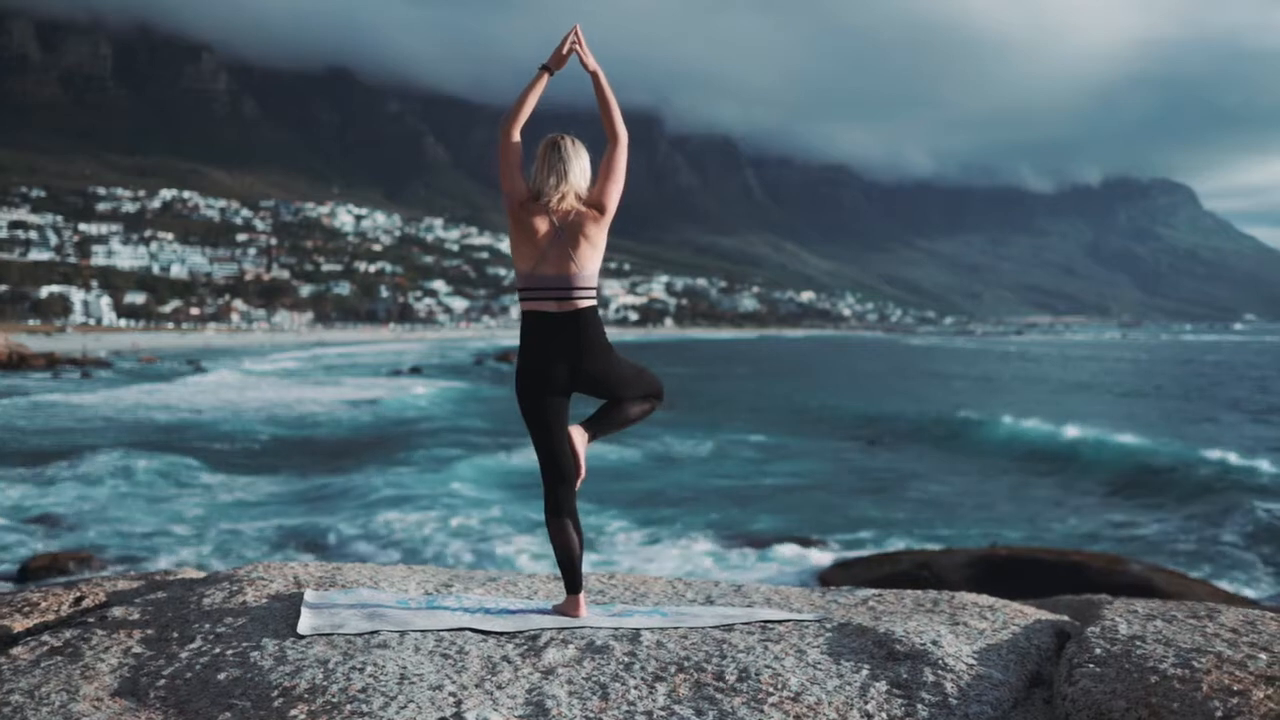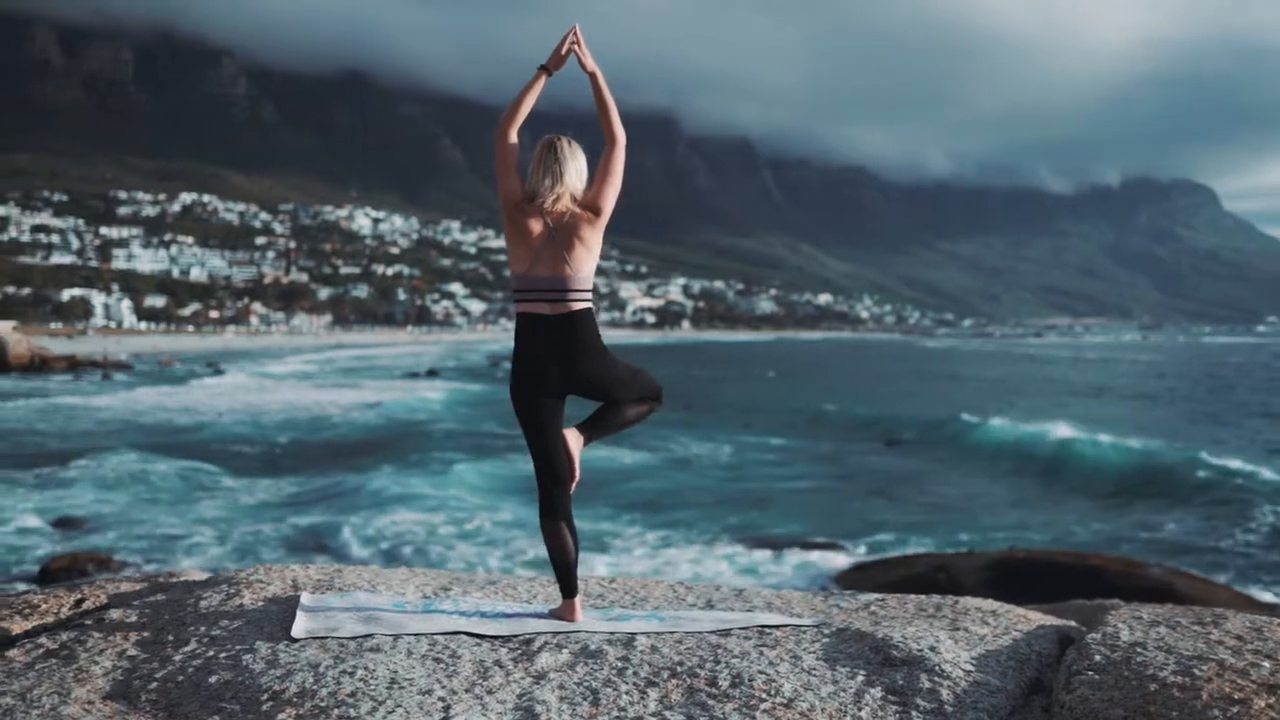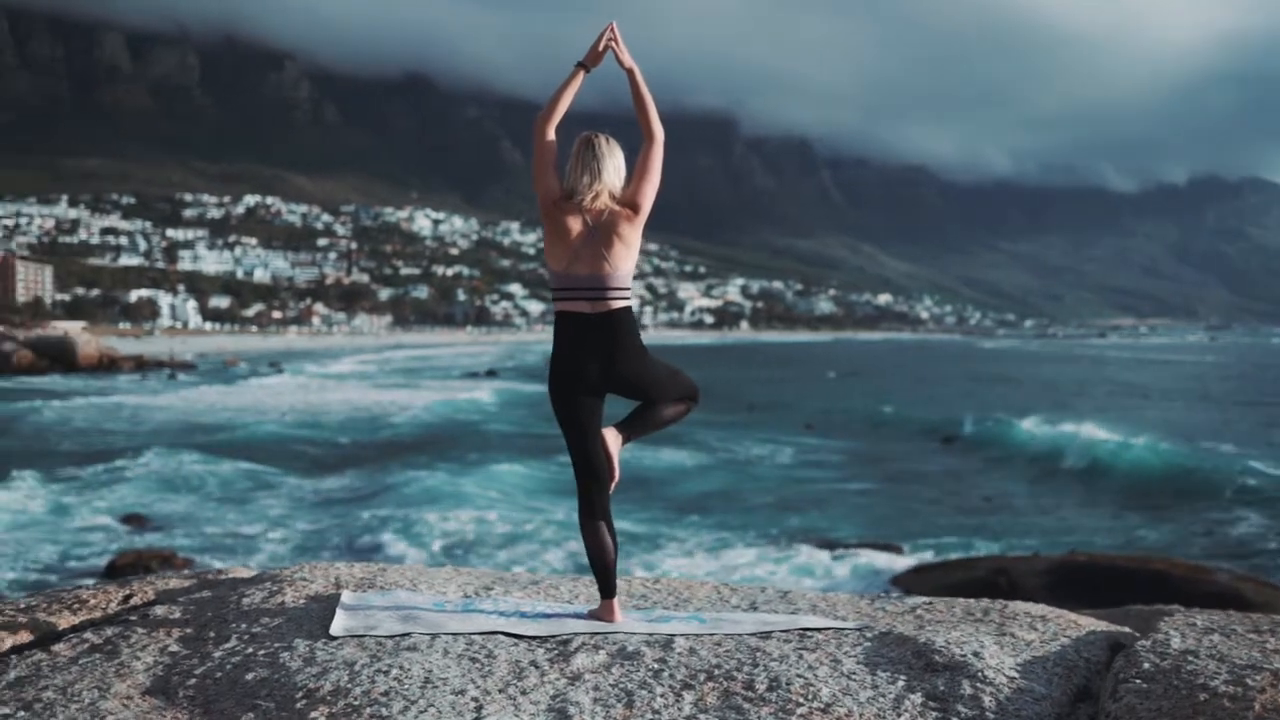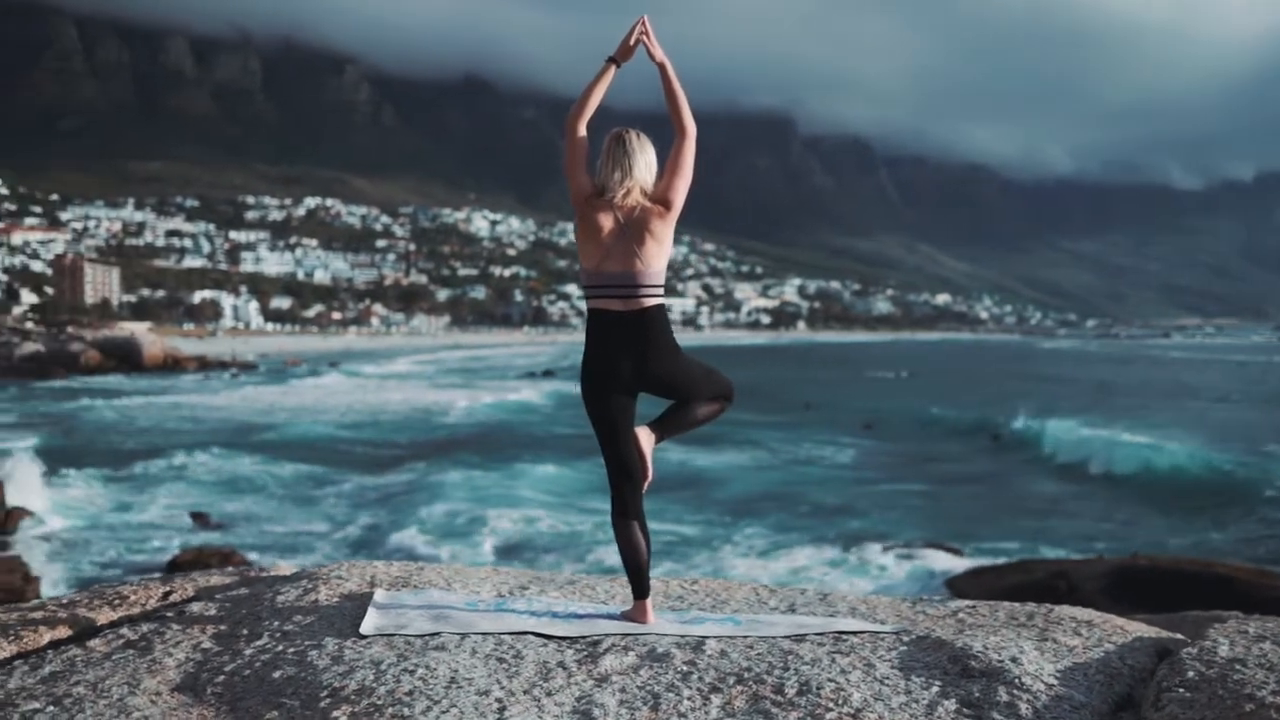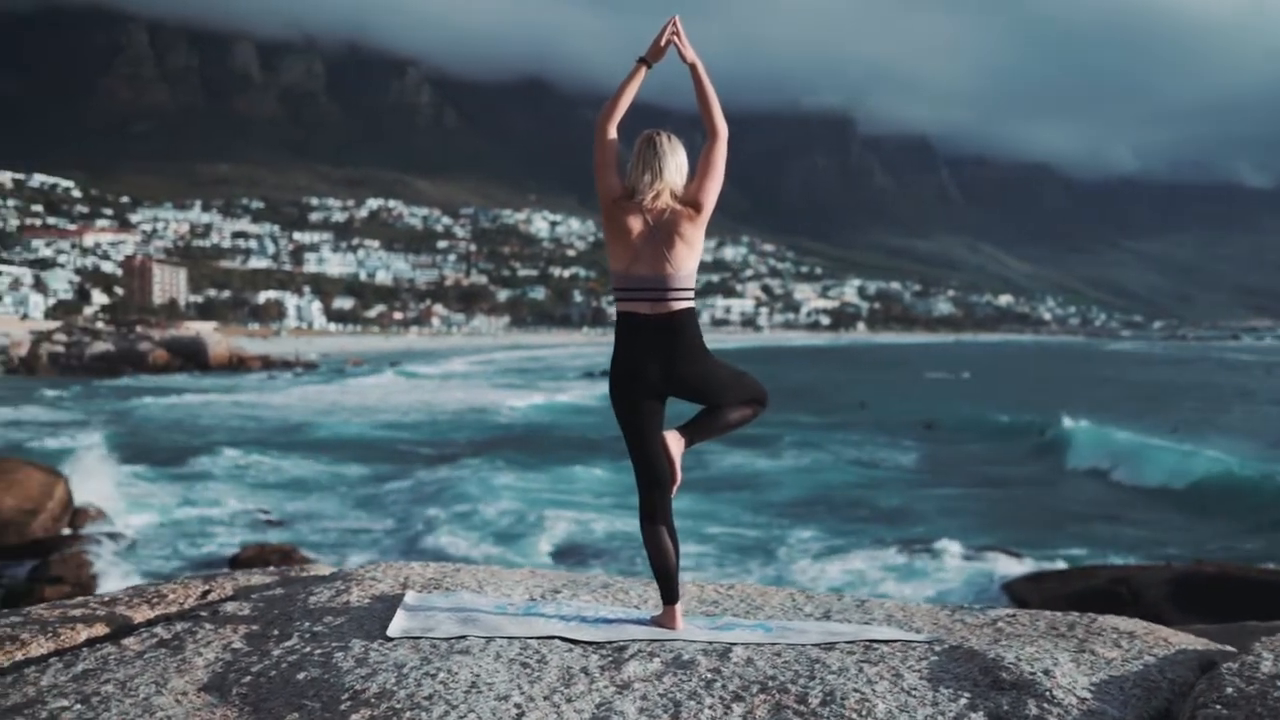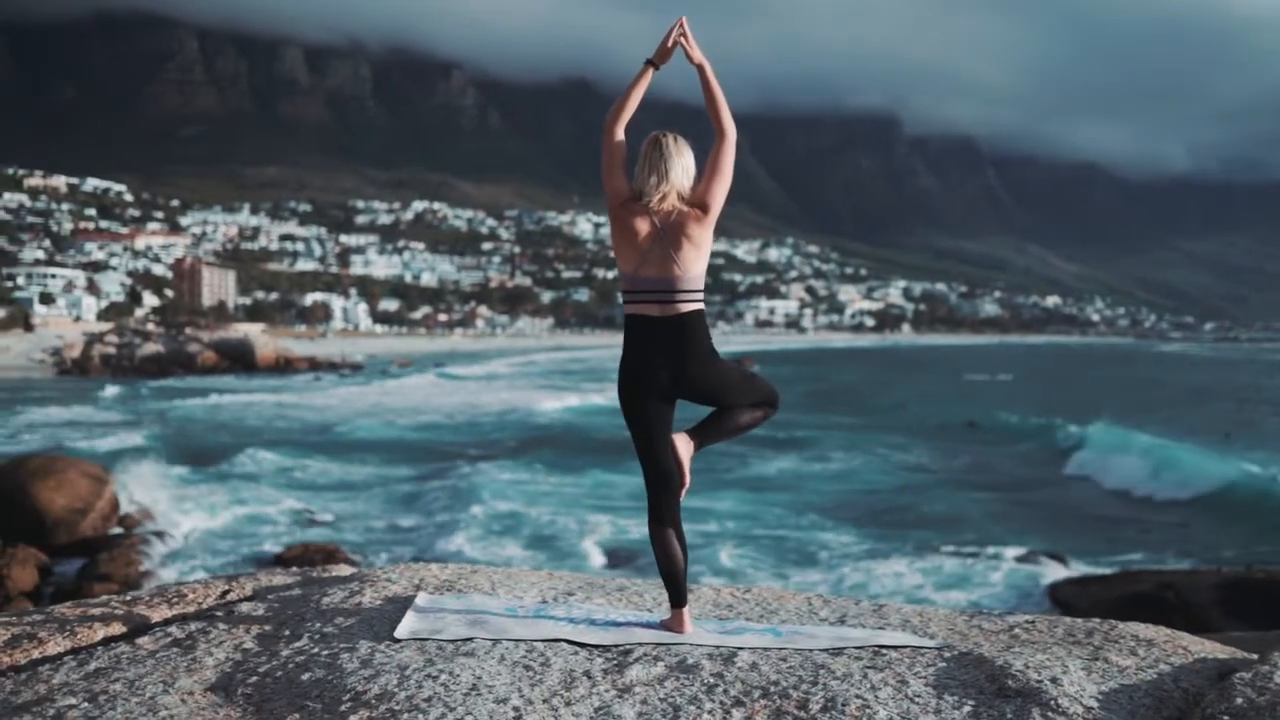
dt=0.7s
person 1, frame 1
left shoulder: (522, 215)
right shoulder: (596, 216)
left elbow: (509, 132)
right elbow: (619, 138)
left wrist: (548, 68)
right wrist: (593, 69)
left hip: (537, 358)
right hip: (587, 352)
left knee: (558, 485)
right knee: (651, 391)
left ankle: (575, 599)
right ankle: (586, 432)
person 1, frame 2
left shoulder: (517, 216)
right shoulder: (591, 219)
left elbow: (506, 133)
right elbow: (617, 139)
left wrist: (548, 69)
right wrist: (591, 69)
left hip: (531, 359)
right hip: (581, 354)
left knee: (552, 488)
right knee: (649, 394)
left ankle: (570, 603)
right ankle: (581, 435)
person 1, frame 3
left shoulder: (555, 214)
right shoulder: (631, 215)
left elbow: (544, 130)
right elbow: (656, 136)
left wrist: (586, 65)
right wrist: (628, 65)
left hip: (571, 359)
right hip: (621, 353)
left knee: (591, 487)
right knee: (686, 392)
left ankle: (608, 604)
right ankle: (619, 434)
person 1, frame 4
left shoulder: (586, 212)
right shoulder: (662, 212)
left elbow: (575, 126)
right elbow: (687, 131)
left wrist: (616, 60)
right wrist: (659, 60)
left hip: (602, 357)
right hip: (653, 351)
left knee: (624, 487)
right knee: (720, 391)
left ankle: (642, 605)
right ankle: (653, 434)
person 1, frame 5
left shoulder: (615, 214)
right shoulder: (692, 216)
left elbow: (605, 129)
right elbow: (719, 134)
left wrist: (647, 61)
right wrist: (692, 60)
left hip: (631, 361)
right hip: (683, 355)
left knee: (652, 492)
right knee: (753, 396)
left ankle: (671, 611)
right ankle: (682, 437)
person 1, frame 6
left shoulder: (624, 216)
right shoulder: (700, 218)
left elbow: (612, 131)
right elbow: (727, 133)
left wrist: (654, 63)
right wrist: (699, 62)
left hip: (640, 363)
right hip: (692, 358)
left knee: (661, 494)
right knee: (765, 398)
left ankle: (680, 615)
right ankle: (691, 441)
